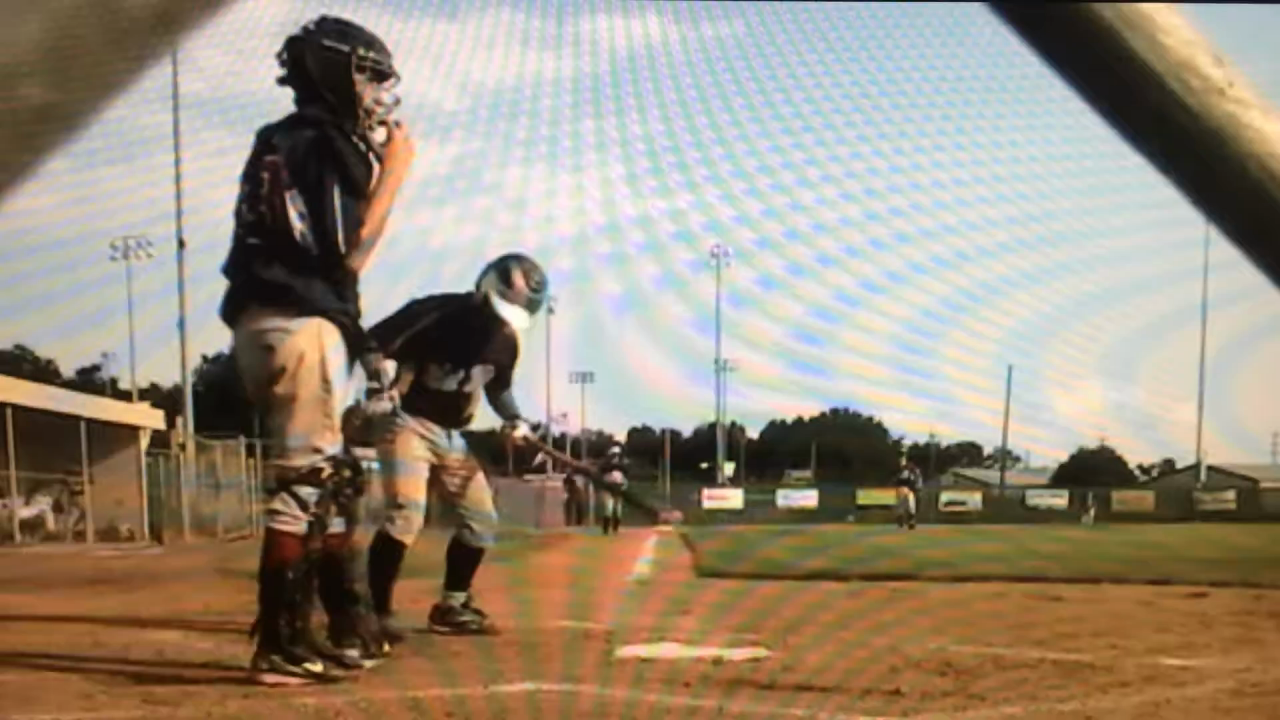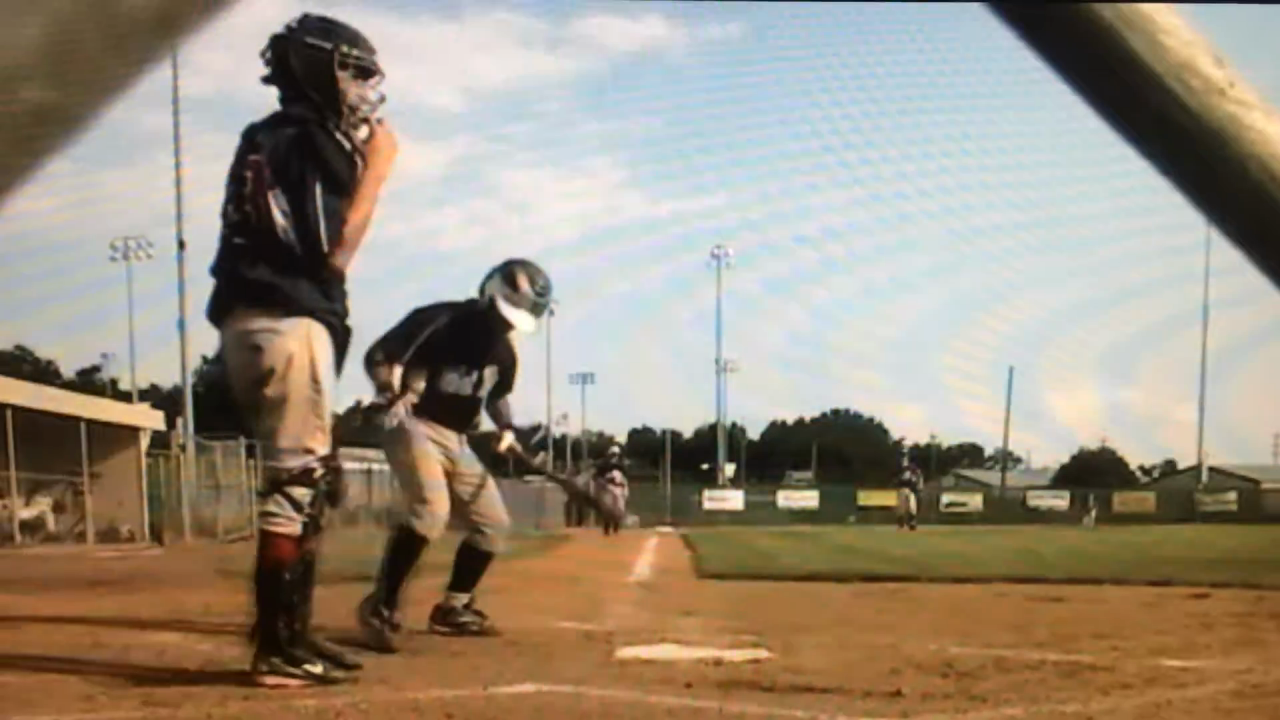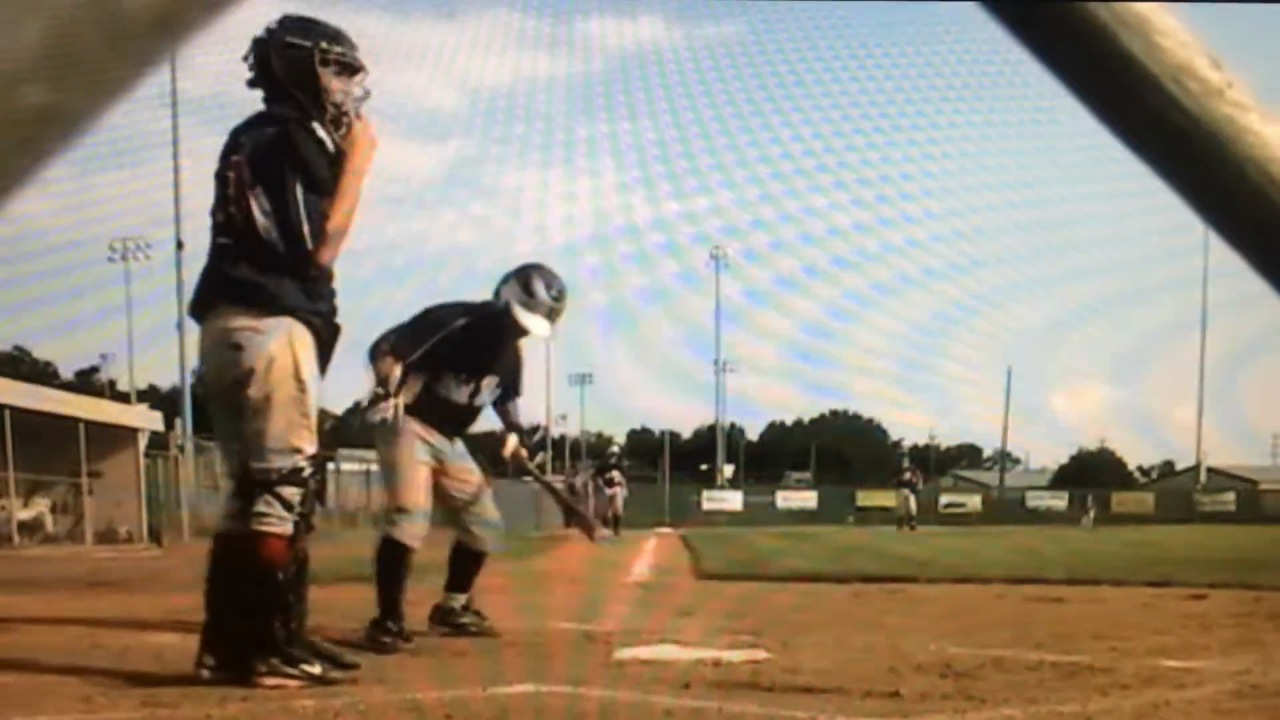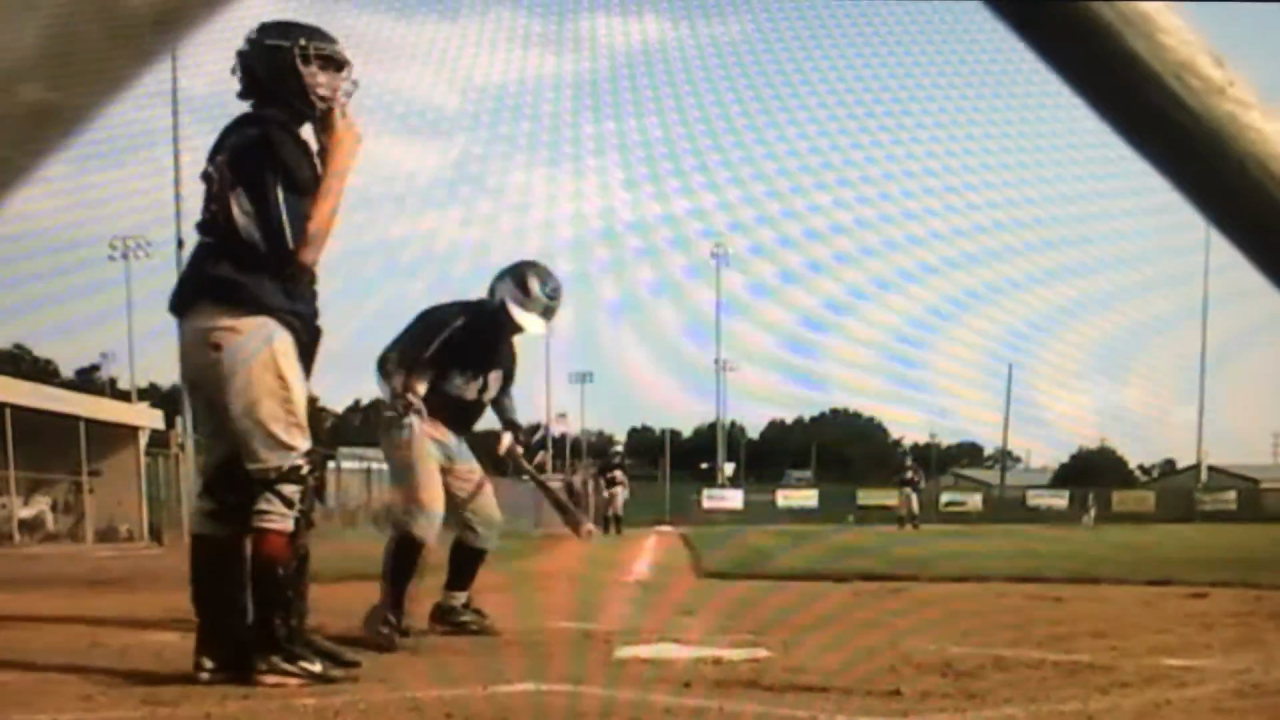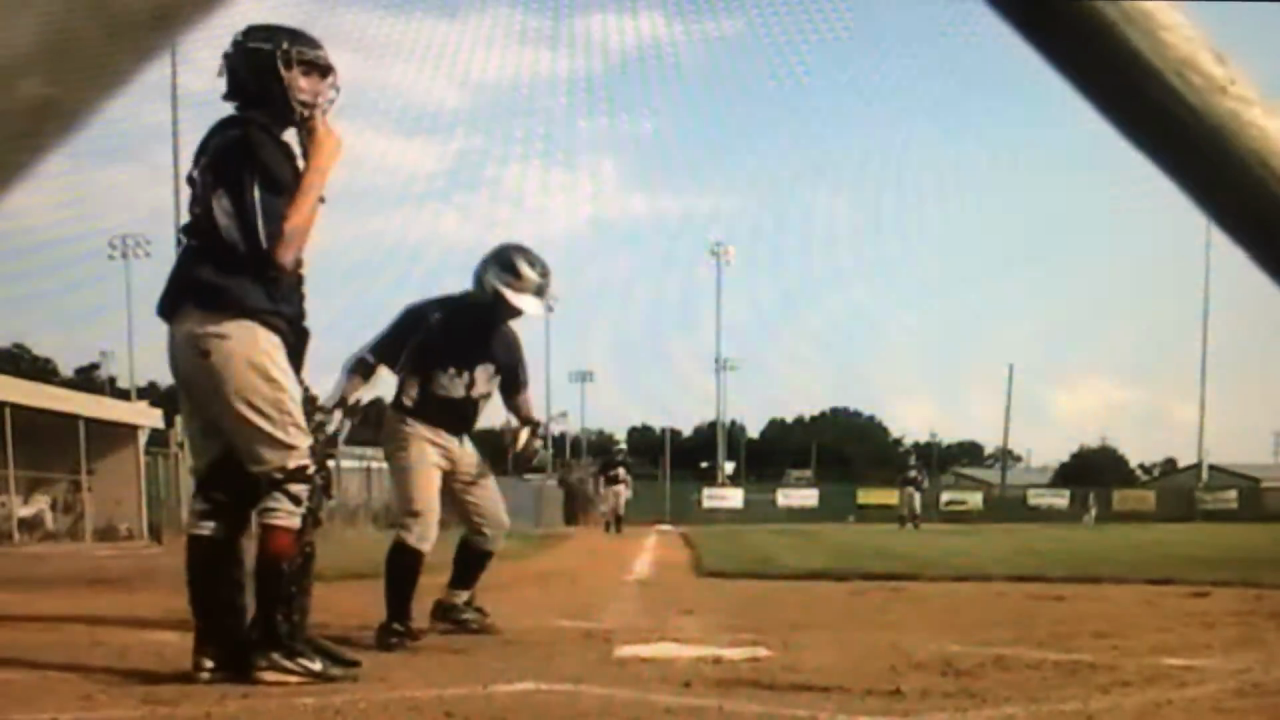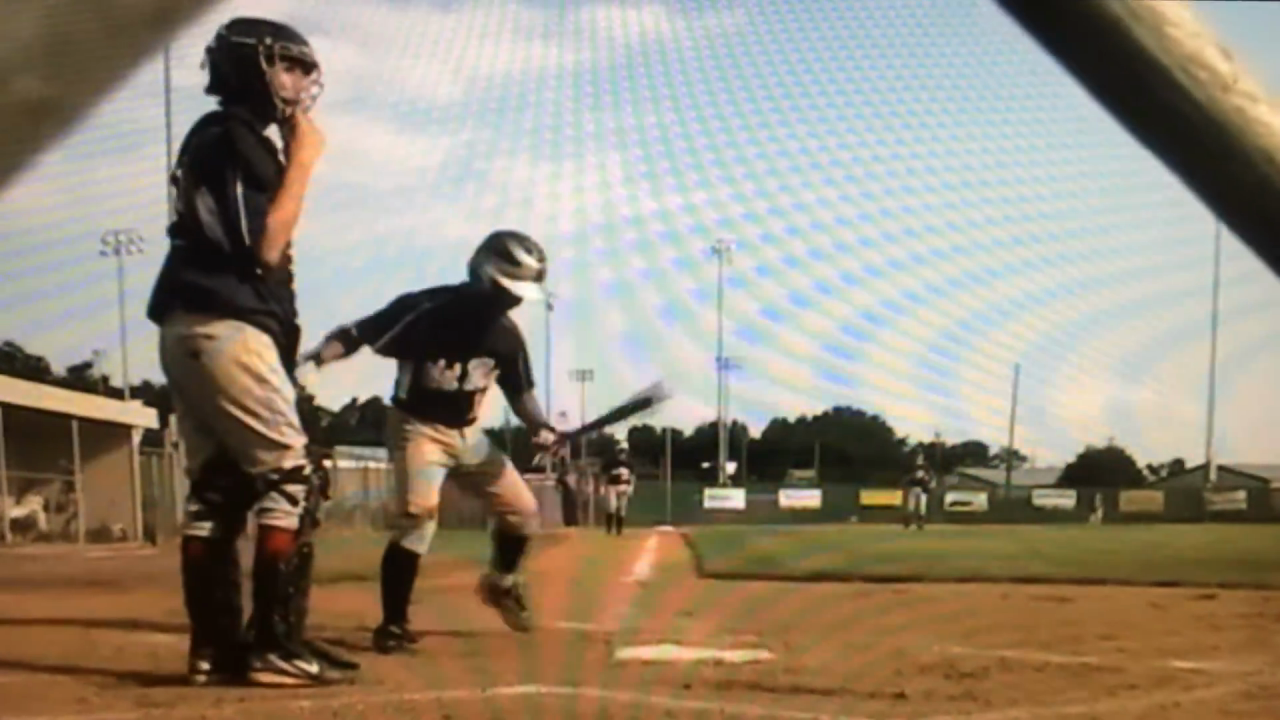
dt=0.2s
person 1, frame 1
left shoulder: (273, 143)
right shoulder: (329, 146)
right elbow: (349, 253)
right wrist: (392, 173)
left hip: (257, 324)
right hip: (302, 325)
left knee: (329, 478)
right knee: (307, 479)
left ankle: (346, 628)
right ankle: (282, 646)
person 1, frame 2
left shoulder: (259, 141)
right shoulder: (312, 142)
right elbow: (334, 252)
left wrist: (355, 166)
right wrist: (374, 171)
left hip: (243, 326)
right hip: (289, 325)
left knee: (295, 482)
right knee: (300, 483)
left ankle: (280, 633)
right ankle: (283, 648)
person 1, frame 3
left shoulder: (248, 140)
right shoulder: (293, 141)
right elbow: (319, 251)
left wrist: (338, 163)
right wrist: (355, 167)
left hip: (226, 325)
right hip: (272, 325)
left knee: (251, 485)
right knee: (289, 484)
left ankle: (228, 642)
right ankle: (278, 648)
person 1, frame 4
left shoulder: (242, 141)
right shoulder: (274, 140)
right elbow: (302, 249)
left wrist: (324, 164)
right wrist: (338, 163)
left hip: (209, 325)
right hip: (250, 325)
left knee: (225, 487)
right knee: (286, 480)
left ankle: (222, 643)
right ankle: (278, 647)
person 1, frame 5
left shoulder: (229, 143)
right shoulder: (254, 143)
right elbow: (280, 251)
left wrist: (308, 168)
right wrist: (319, 166)
left hip: (199, 329)
right hip: (237, 328)
left knee: (220, 488)
right knee: (292, 477)
left ankle: (220, 643)
right ankle: (280, 644)
person 1, frame 6
left shoulder: (215, 139)
right shoulder: (236, 139)
right elbow: (265, 247)
left wrist: (291, 162)
right wrist: (302, 162)
left hip: (192, 329)
right hip: (227, 329)
left knee: (216, 489)
right knee: (289, 479)
left ankle: (215, 646)
right ankle: (276, 646)
person 2, frame 1
left shoulder: (506, 340)
right shoulder: (432, 313)
right elbow: (373, 341)
left wrist: (514, 418)
left hip: (451, 435)
right hip: (406, 423)
left knee: (481, 519)
right knee: (406, 513)
left ankle: (452, 606)
right ankle: (379, 613)
person 2, frame 2
left shoulder: (504, 348)
right shoulder: (438, 321)
right elbow: (379, 355)
left wrist: (506, 427)
right wrist: (390, 395)
left hip: (457, 441)
right hip: (416, 429)
left knee: (494, 523)
right knee: (431, 509)
left ankle: (453, 607)
right ankle: (381, 607)
person 2, frame 3
left shoulder: (510, 351)
right shoulder: (449, 322)
left elbow: (505, 395)
right elbow: (385, 348)
left wrist: (517, 431)
right wrist: (386, 390)
left hip: (450, 441)
right hip: (411, 427)
left knee: (484, 523)
right knee: (410, 517)
left ankle: (452, 608)
right ankle: (388, 621)
person 2, frame 4
left shoulder: (505, 347)
right shoulder: (447, 321)
right elbow: (392, 360)
left wrist: (510, 427)
right wrist: (401, 399)
left hip: (454, 438)
right hip: (415, 426)
left knee: (486, 520)
right knee: (424, 514)
left ankle: (452, 607)
right ankle: (389, 613)
person 2, frame 5
left shoulder: (505, 340)
right shoulder: (430, 319)
left elbow: (515, 389)
right elbow: (370, 359)
left wrist: (529, 423)
right wrist: (340, 400)
left hip: (461, 439)
right hip: (415, 430)
left knee: (491, 522)
right knee: (420, 522)
left ankle: (452, 605)
right ankle: (397, 624)
person 2, frame 6
left shoulder: (506, 334)
right shoulder: (423, 310)
left elbow: (521, 391)
right elbow: (355, 335)
left wrist: (541, 429)
right wrist: (316, 357)
left hip: (467, 433)
right hip: (417, 428)
left knee: (522, 506)
right knee: (415, 521)
left ankle: (501, 583)
right ankle: (392, 625)
